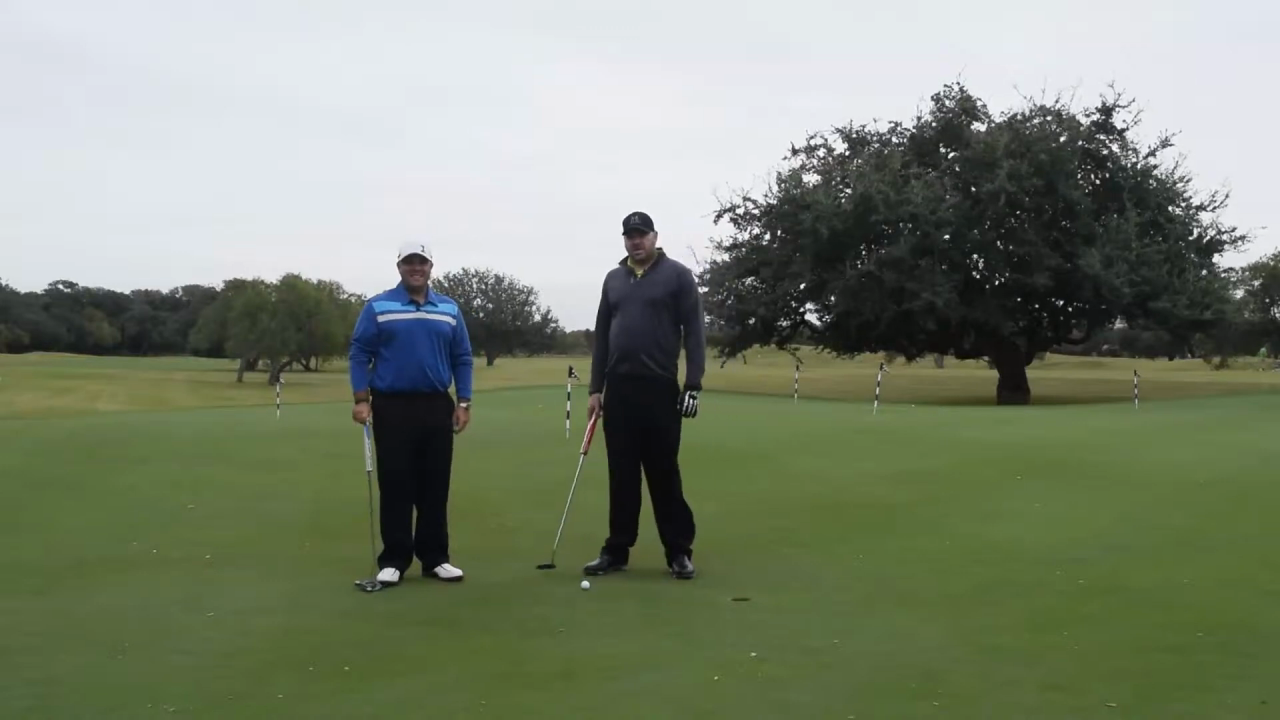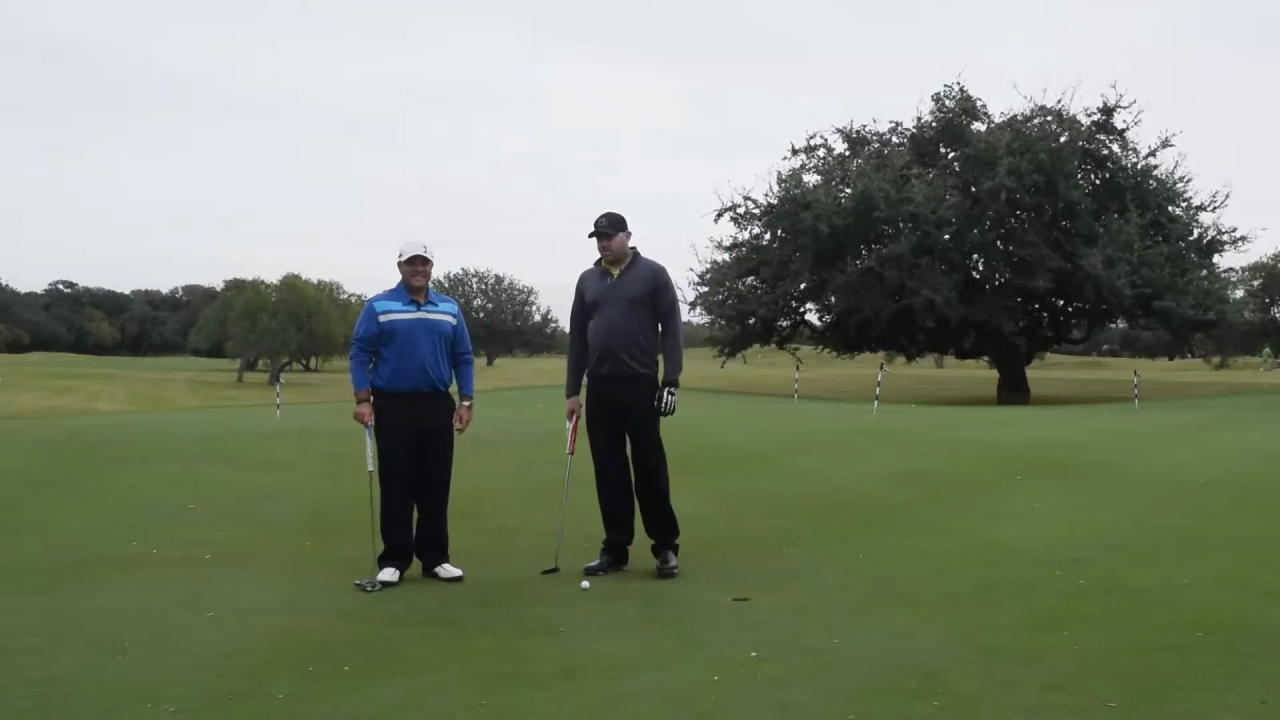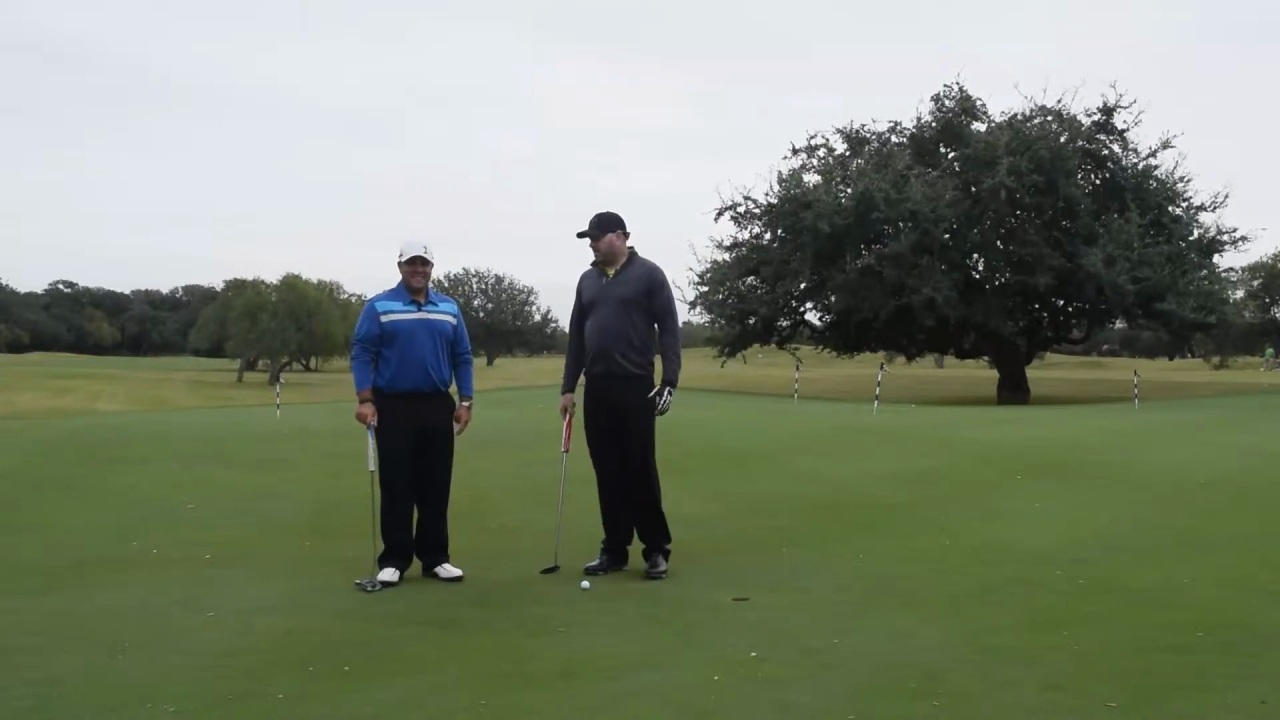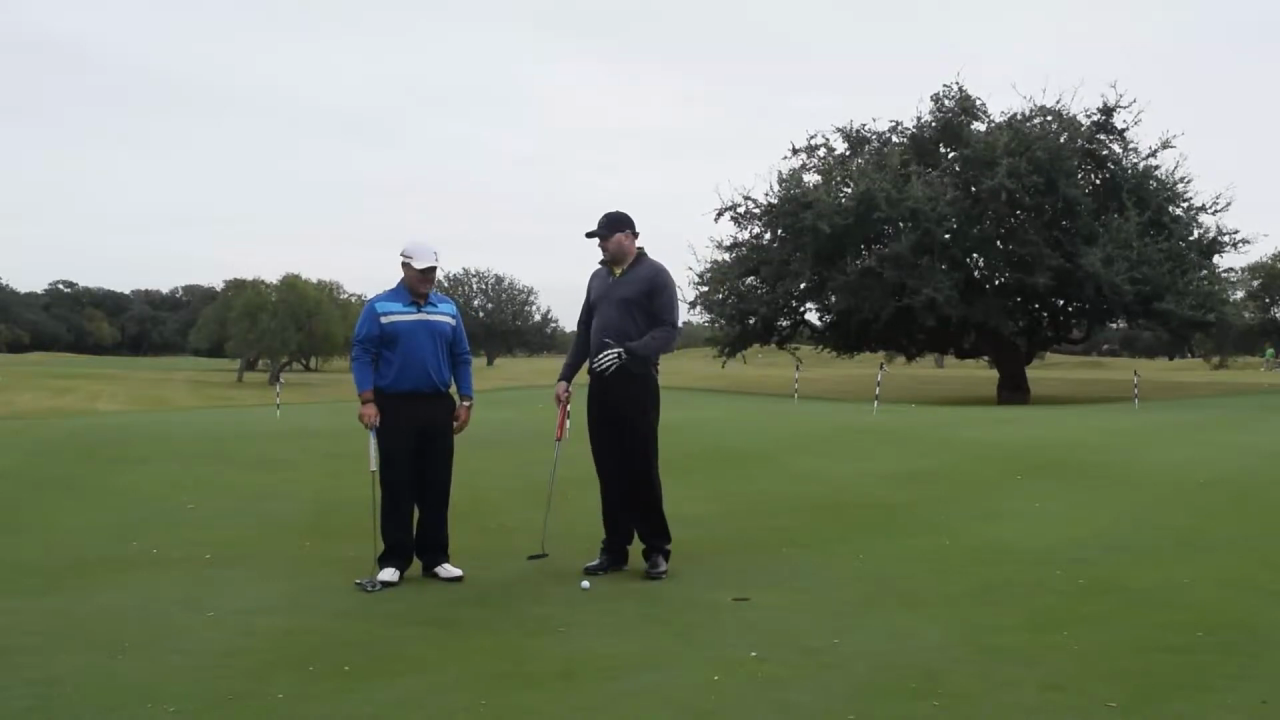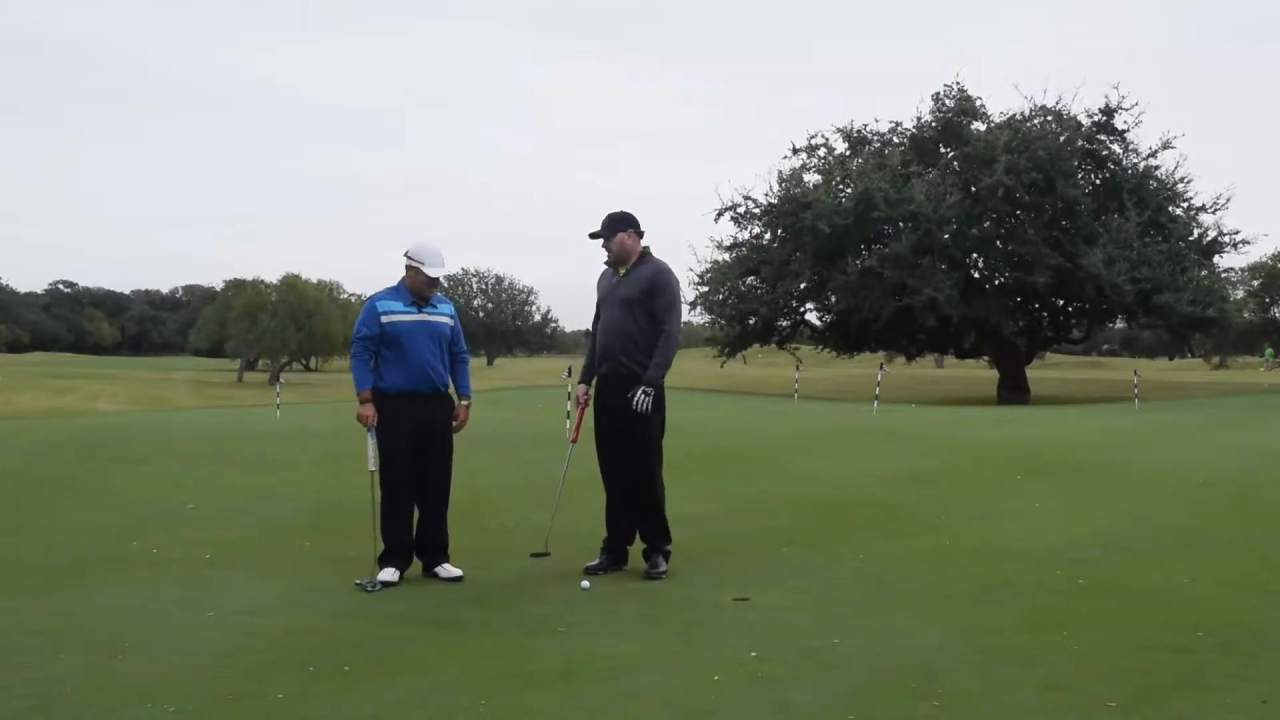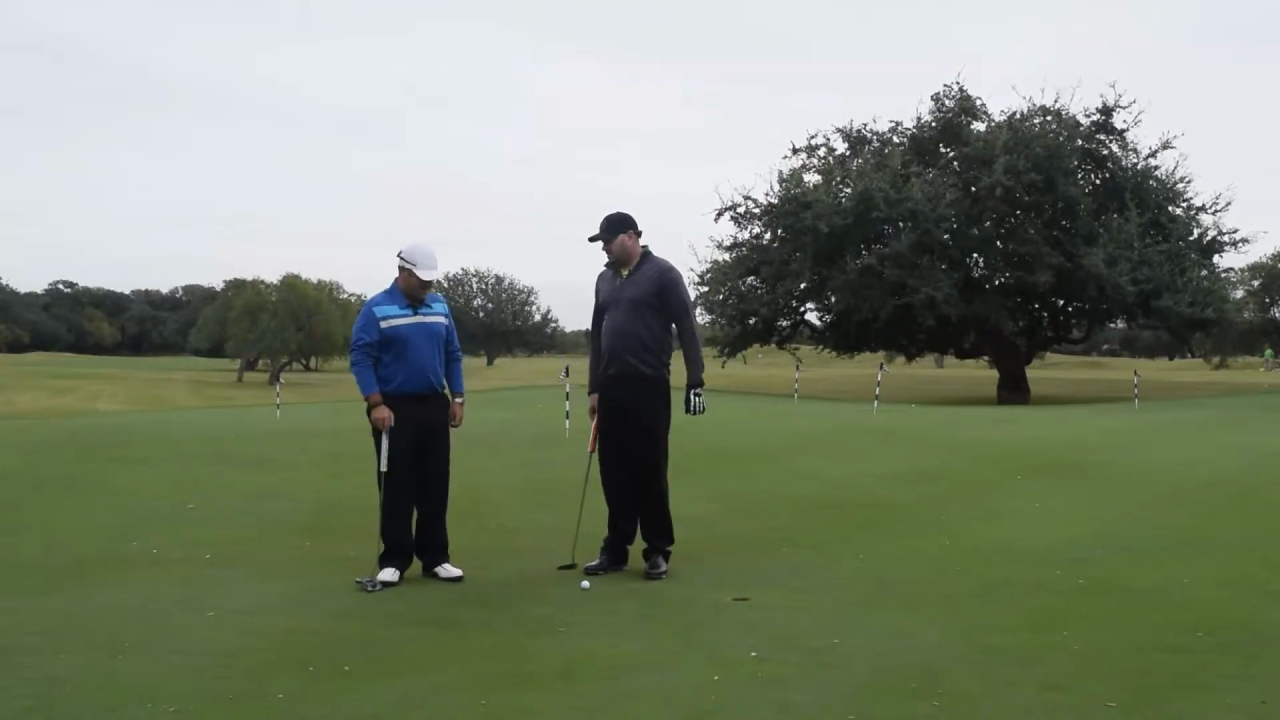
dt=0.4s
person 1, frame 1
left shoulder: (677, 275)
right shoulder: (613, 279)
left elbow: (694, 332)
right elbow: (602, 336)
left wrist: (693, 384)
right wrist: (596, 388)
left hip: (660, 387)
right hip: (619, 388)
left knee: (664, 471)
right knee: (621, 472)
left ankle: (678, 550)
right ankle: (617, 549)
person 1, frame 2
left shoulder: (653, 274)
right shoulder: (587, 280)
left elbow: (671, 329)
right elbow: (577, 338)
left wrist: (670, 382)
right wrist: (572, 390)
left hip: (640, 385)
right hip: (600, 388)
left knee: (650, 466)
right knee: (608, 471)
left ankle: (665, 544)
right ankle: (615, 549)
person 1, frame 3
left shoulder: (648, 274)
right shoulder: (587, 279)
left elbow: (669, 329)
right elbow: (576, 336)
left wrist: (669, 380)
right wrist: (568, 387)
left hip: (635, 386)
right hip: (596, 387)
left knee: (640, 469)
right knee: (607, 471)
left ankle: (656, 549)
right ankle: (615, 549)
person 1, frame 4
left shoulder: (654, 275)
right shoulder: (598, 278)
left elbow: (667, 330)
right elbow: (584, 331)
left wrist: (626, 352)
right wrist: (565, 376)
left hip: (637, 385)
right hip: (600, 386)
left knee: (642, 469)
right knee: (609, 471)
left ankle: (657, 549)
right ankle: (615, 549)
person 1, frame 5
left shoulder: (658, 274)
right shoulder: (607, 277)
left elbow: (669, 333)
left wrist: (651, 383)
right wrist: (585, 378)
left hip: (642, 389)
right hip: (608, 386)
left knee: (645, 471)
right knee: (613, 471)
left ankle: (657, 550)
right ankle: (615, 548)
person 1, frame 6
left shoulder: (662, 273)
right shoulder: (604, 279)
left elbow: (686, 328)
left wrist: (695, 382)
right wrist: (594, 387)
left hip: (649, 387)
right hip: (612, 387)
left knee: (650, 470)
right knee: (614, 471)
left ankle: (658, 550)
right ankle: (616, 548)
person 2, frame 1
left shoulder: (449, 309)
right shoulder: (377, 307)
left elbow: (462, 358)
right elbow: (359, 354)
left wrist: (463, 402)
right wrist: (361, 399)
left hip: (436, 406)
right hip: (392, 406)
left knee: (435, 486)
right knee: (395, 486)
left ankle: (435, 557)
right ankle: (394, 560)
person 2, frame 2
left shoulder: (450, 308)
right shoulder: (378, 307)
left elbow: (463, 357)
right elbow: (360, 354)
left wrist: (466, 401)
right wrist: (362, 399)
left hip: (437, 406)
right hip: (393, 406)
left knee: (436, 486)
right knee: (396, 486)
left ankle: (435, 558)
right ankle: (394, 560)
person 2, frame 3
left shoulder: (449, 308)
right shoulder: (378, 306)
left elbow: (462, 357)
right elbow: (361, 354)
left wrist: (465, 401)
right wrist: (365, 399)
left hip: (437, 406)
right hip: (393, 406)
left knee: (436, 486)
right knee: (396, 486)
left ankle: (435, 557)
right ankle: (393, 560)
person 2, frame 4
left shoulder: (448, 308)
right shoulder: (379, 307)
left elbow: (461, 357)
right elbow: (362, 355)
left wrist: (465, 401)
right wrist: (367, 401)
left hip: (438, 406)
right hip: (394, 407)
left knee: (436, 486)
right knee: (397, 486)
left ankle: (435, 557)
right ankle: (394, 560)
person 2, frame 5
left shoulder: (446, 308)
right shoulder: (379, 305)
left elbow: (459, 356)
right elbow: (360, 353)
left wrist: (463, 400)
right wrist: (365, 400)
left hip: (437, 406)
right hip: (394, 407)
left knee: (436, 486)
right knee: (396, 486)
left ankle: (435, 557)
right ankle: (394, 560)
person 2, frame 6
left shoulder: (440, 307)
right shoulder: (376, 309)
left elbow: (452, 354)
right elbow: (360, 359)
left wrist: (457, 398)
right wrist: (376, 404)
left hip: (434, 406)
right hip: (392, 409)
left knee: (435, 486)
right knee: (396, 487)
left ankle: (435, 558)
right ankle: (394, 560)
